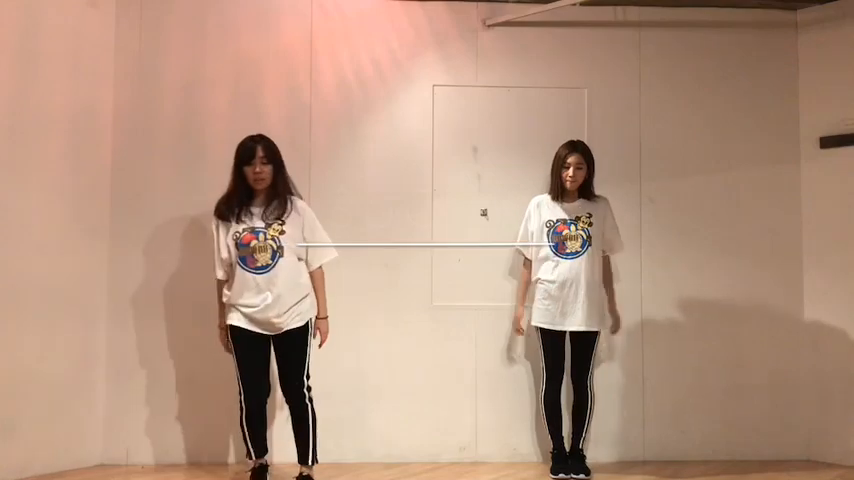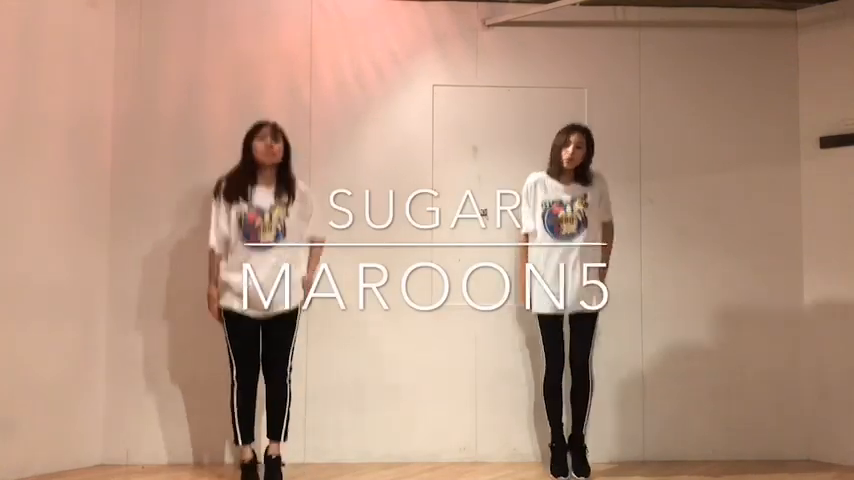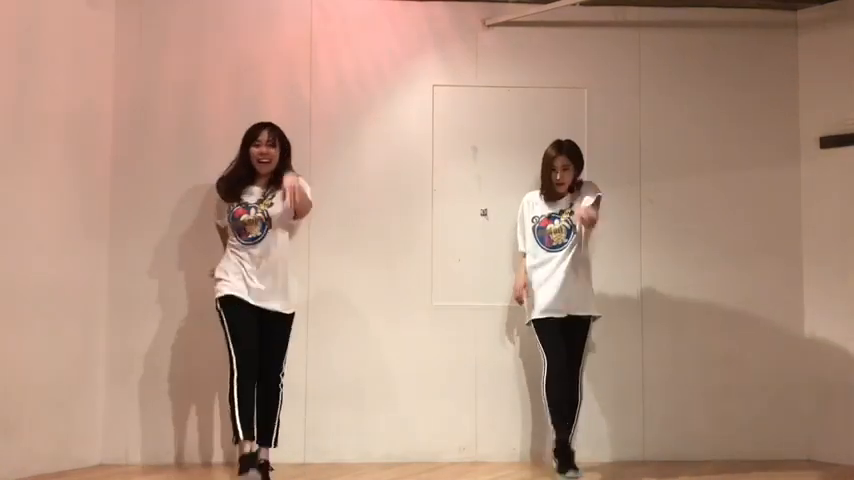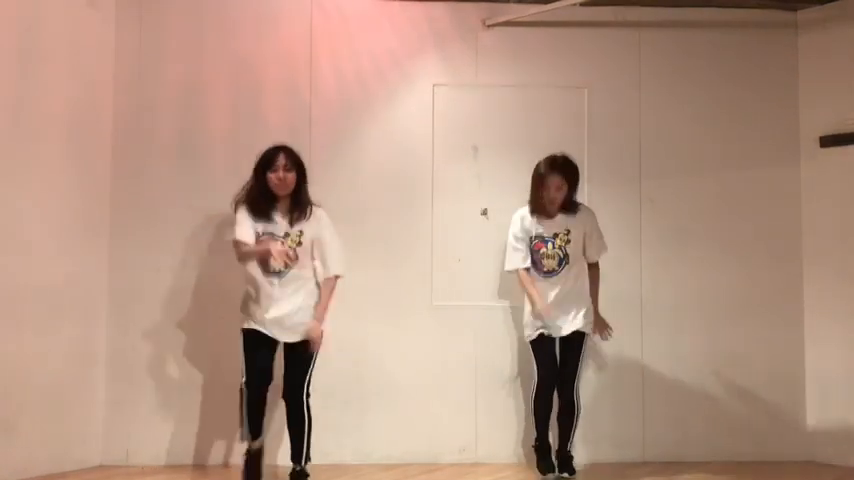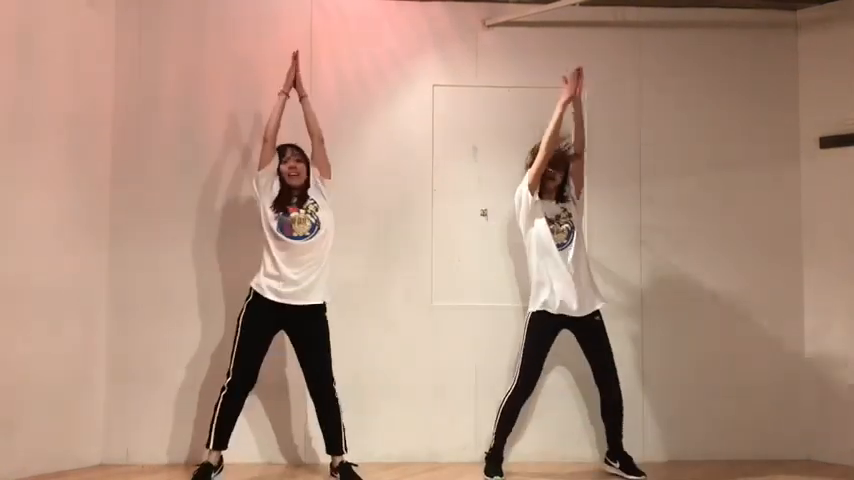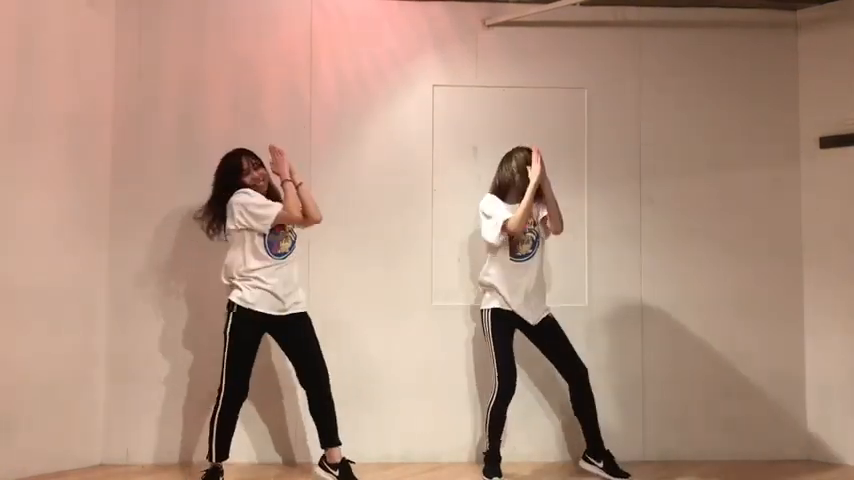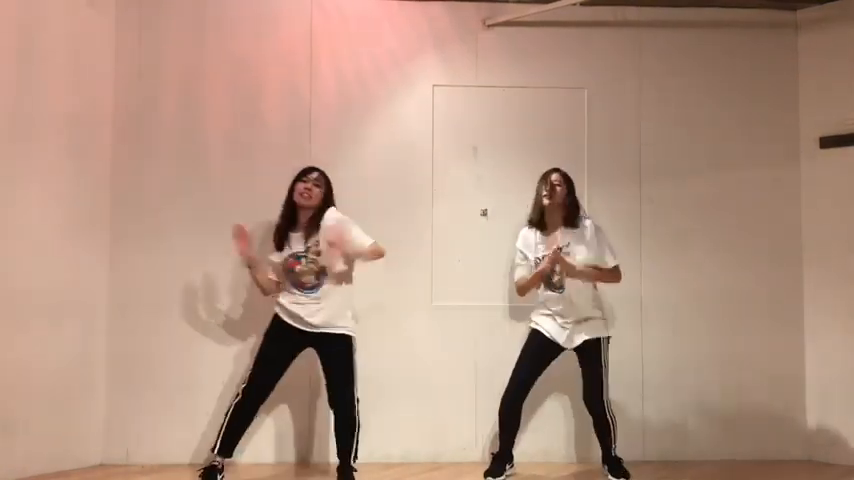
dt=0.7s
person 1, frame 1
left shoulder: (295, 209)
right shoulder: (227, 214)
left elbow: (314, 265)
right elbow: (223, 274)
left wrist: (322, 314)
right wrist: (223, 321)
left hip: (293, 317)
right hip: (245, 319)
left knee: (297, 393)
right knee: (252, 395)
person 1, frame 2
left shoulder: (298, 194)
right shoulder: (230, 191)
left elbow: (316, 238)
right elbow: (217, 244)
left wrist: (309, 274)
right wrist: (212, 290)
left hip: (284, 301)
right hip: (239, 301)
left knee: (278, 375)
right knee: (244, 377)
person 1, frame 3
left shoulder: (292, 189)
right shoulder: (231, 190)
left elbow: (302, 207)
left wrist: (296, 189)
right wrist: (228, 258)
left hip: (277, 295)
right hip: (236, 290)
left knee: (270, 376)
right knee: (243, 365)
person 1, frame 4
left shoulder: (315, 218)
right shoulder: (249, 212)
left elbow: (330, 272)
right elbow: (241, 250)
left wrist: (319, 319)
right wrist: (265, 250)
left hip: (301, 319)
right hip: (258, 318)
left knee: (296, 393)
right knee: (255, 384)
right ankle: (254, 445)
person 1, frame 5
left shoulder: (318, 191)
right shoulder: (268, 191)
left elbow: (318, 140)
right elbow: (270, 138)
left wrist: (302, 92)
right wrist: (284, 89)
left hip: (309, 304)
right hip: (266, 299)
left knee: (322, 385)
right knee: (239, 380)
person 1, frame 6
left shoulder: (275, 205)
right shoulder: (241, 202)
left elbow: (314, 216)
right elbow: (294, 214)
left wrist: (292, 175)
right wrist: (285, 177)
left hip: (290, 307)
right hip: (249, 307)
left knee: (317, 378)
right knee: (233, 389)
person 1, frame 7
left shoulder: (332, 220)
right shoulder: (284, 236)
left elbow: (377, 250)
right elbow: (269, 287)
left wrist: (348, 252)
right wrist: (249, 262)
left hip: (334, 327)
right hip: (289, 322)
left knee: (343, 399)
right knee: (253, 390)
person 2, frame 1
left shoulder: (600, 207)
right shoulder: (539, 205)
left elbow: (605, 259)
right elbow: (528, 260)
left wrist: (612, 305)
right wrist: (520, 306)
left hip: (588, 309)
right hip: (549, 309)
left knee: (582, 382)
right knee: (553, 381)
left ankle: (577, 452)
right ankle: (558, 452)
person 2, frame 2
left shoulder: (596, 185)
right shoulder: (536, 183)
left elbow: (606, 226)
right elbow: (528, 234)
left wrist: (603, 271)
right wrist: (524, 279)
left hip: (584, 290)
right hip: (547, 290)
left knee: (581, 367)
right knee: (554, 367)
left ankle: (577, 442)
right ankle: (558, 443)
person 2, frame 3
left shoulder: (588, 193)
right shoulder: (531, 201)
left elbow: (592, 216)
left wrist: (586, 212)
right wrist: (520, 276)
left hip: (577, 298)
right hip: (544, 299)
left knee: (572, 373)
right knee: (554, 365)
left ankle: (564, 446)
right ankle: (560, 444)
person 2, frame 4
left shoulder: (584, 217)
right shoulder: (523, 219)
left elbow: (593, 264)
right elbow: (520, 269)
left wrist: (594, 311)
right wrist: (537, 303)
left hip: (575, 315)
right hip: (539, 317)
left knee: (567, 384)
right knee: (546, 378)
left ankle: (564, 453)
right ankle: (542, 446)
person 2, frame 5
left shoulder: (572, 201)
right shoulder: (526, 202)
left elbow: (579, 153)
right elbow: (543, 155)
left wrist: (576, 102)
right wrist: (562, 103)
left hip: (584, 304)
right hip: (546, 305)
left knee: (609, 380)
right knee: (524, 384)
person 2, frame 6
left shoulder: (536, 206)
right shoulder: (491, 203)
left elbow: (556, 227)
right elbow: (516, 227)
left wrist: (544, 180)
right wrist: (533, 180)
left hip: (534, 306)
right hip: (499, 305)
left knee: (577, 373)
right knee: (505, 385)
person 2, frame 7
left shoulder: (587, 229)
right shoulder: (528, 236)
left elbow: (615, 274)
right elbow: (520, 287)
left wrist: (574, 270)
right wrist: (543, 269)
left hip: (589, 325)
right hip: (546, 326)
left knee: (596, 401)
right knee: (514, 393)
